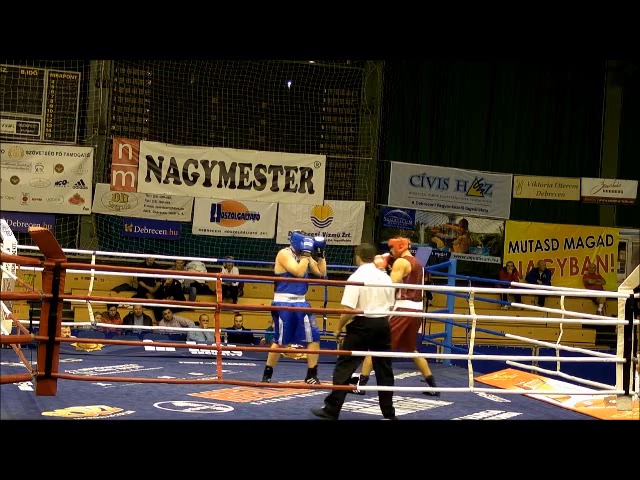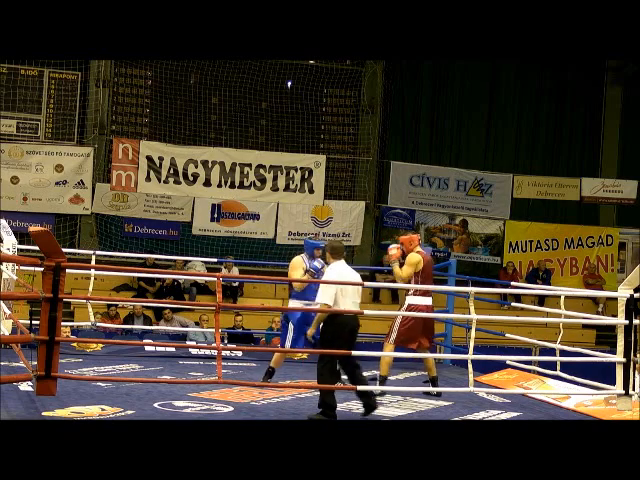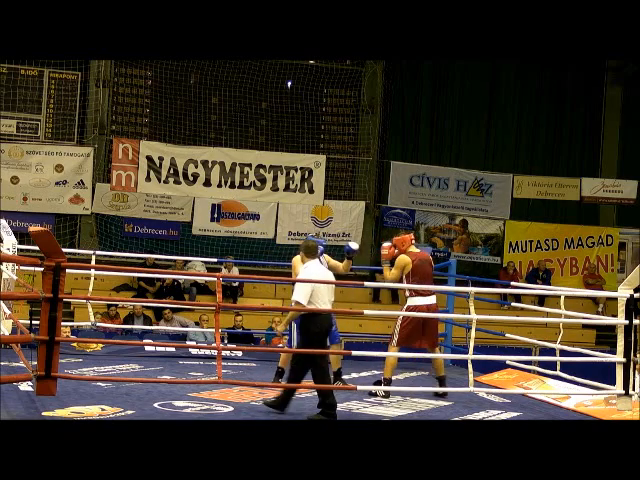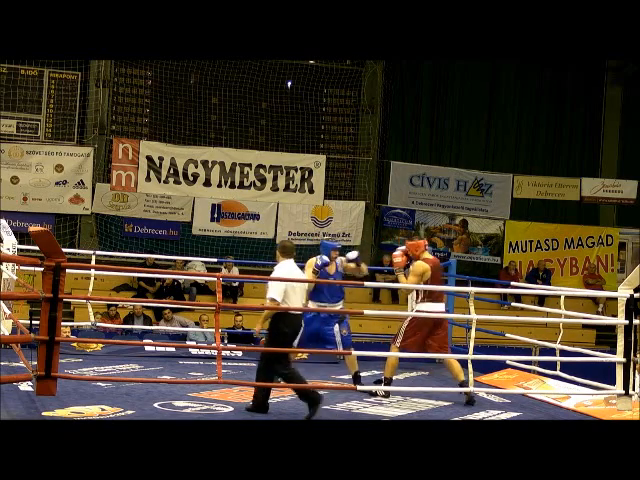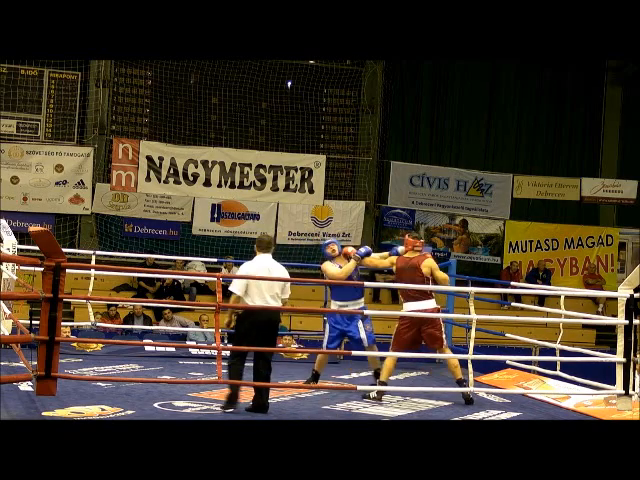
dt=0.3s
person 1, frame 1
left shoulder: (356, 278)
right shoulder: (386, 278)
left elbow: (348, 308)
right elbow: (390, 306)
left wrist: (338, 327)
left hip: (362, 325)
right hip: (382, 324)
left knee: (344, 366)
right knee: (384, 369)
left ankle: (332, 408)
right ankle: (388, 411)
person 1, frame 2
left shoulder: (330, 275)
right shoulder: (354, 274)
left elbow: (325, 307)
left wrist: (314, 326)
left hip: (336, 322)
right hip: (352, 320)
left knee: (327, 366)
right knee: (350, 364)
left ankle: (328, 411)
right ankle: (369, 400)
person 1, frame 3
left shoulder: (306, 273)
right shoulder: (328, 273)
left elbow: (299, 305)
left wrist: (284, 323)
left hip: (313, 321)
right hip: (325, 319)
left knee: (318, 365)
right knee: (299, 363)
left ankle: (328, 410)
right ankle: (282, 401)
person 1, frame 4
left shoulder: (279, 272)
right shoulder: (300, 273)
left elbow: (274, 303)
left wrist: (260, 322)
left hip: (282, 320)
right hip: (295, 319)
left knee: (280, 365)
right knee: (266, 361)
left ankle: (311, 397)
right ankle: (259, 402)
person 1, frame 5
left shoulder: (248, 267)
right shoulder: (281, 269)
left elbow: (236, 296)
right elbow: (284, 300)
left wrist: (229, 316)
left hip: (251, 315)
right hip: (273, 316)
left knee: (237, 356)
right knee: (264, 360)
left ankle: (233, 397)
right ankle: (261, 402)
person 2, frame 1
left shoulder: (400, 262)
right shoulder: (416, 263)
right wrist: (391, 265)
left hip: (402, 308)
right hip: (416, 309)
right knee: (411, 349)
left ankle: (360, 383)
right ankle: (432, 385)
person 2, frame 2
left shoulder: (413, 256)
right shoulder: (427, 257)
left elbow: (401, 279)
left wrist: (394, 261)
right wrist: (401, 257)
left hip: (413, 304)
right hip: (427, 305)
left knee: (390, 342)
right knee: (424, 347)
left ankle: (381, 383)
right ankle: (434, 385)
person 2, frame 3
left shoulder: (403, 258)
right shoulder: (427, 256)
left elbow: (389, 279)
left wrist: (386, 260)
left hip: (414, 305)
right hip: (431, 304)
left knee: (394, 345)
right knee: (432, 346)
left ankle: (385, 386)
right ankle: (442, 384)
person 2, frame 4
left shoulder: (419, 265)
right shoulder: (435, 261)
left elbow: (407, 288)
left wrist: (399, 269)
right wrist: (408, 260)
left hip: (423, 312)
right hip: (440, 311)
left knee: (396, 347)
right knee: (444, 353)
left ankle: (385, 387)
right ankle: (466, 389)
person 2, frame 5
left shoulder: (396, 260)
right shoulder: (428, 261)
left elbow: (372, 263)
right elbow: (445, 282)
left hip: (410, 312)
right hip: (430, 310)
left knee: (394, 352)
right knee: (443, 349)
left ankle: (379, 390)
right ankle: (464, 387)
person 3, frame 1
left shoulder: (305, 255)
right shoulder: (284, 253)
left elbow: (321, 272)
right elbow: (299, 272)
left wrist: (320, 253)
right wrist: (305, 253)
left hip: (300, 303)
right hip: (284, 304)
left knee: (313, 338)
right knee: (280, 341)
left ankle: (311, 376)
right ankle: (267, 375)
person 3, frame 2
left shoulder: (320, 262)
right shoulder: (298, 261)
right elbow: (297, 287)
right wrist: (311, 272)
right hip: (297, 310)
right knee: (286, 346)
right ankle: (268, 376)
person 3, frame 3
left shoulder: (324, 258)
right shoulder: (298, 259)
left elbow: (344, 270)
left wrist: (349, 257)
left knee: (335, 341)
right knee: (292, 345)
left ankle: (338, 378)
right ankle: (278, 375)
person 3, frame 4
left shoulder: (342, 261)
right shoulder: (312, 263)
left elbow: (362, 272)
right elbow: (307, 286)
left wrist: (357, 261)
right wrist: (316, 269)
left hip: (335, 312)
right hip: (314, 312)
left knee: (346, 346)
right knee: (297, 344)
left ankle: (357, 381)
person 3, frame 5
left shoulder: (353, 254)
right shoulder: (327, 265)
right elbow: (341, 275)
right wrist: (356, 258)
left hip: (358, 311)
right hip: (337, 313)
left knee: (369, 344)
right knee: (327, 349)
left ankle: (378, 377)
right ankle: (314, 378)
